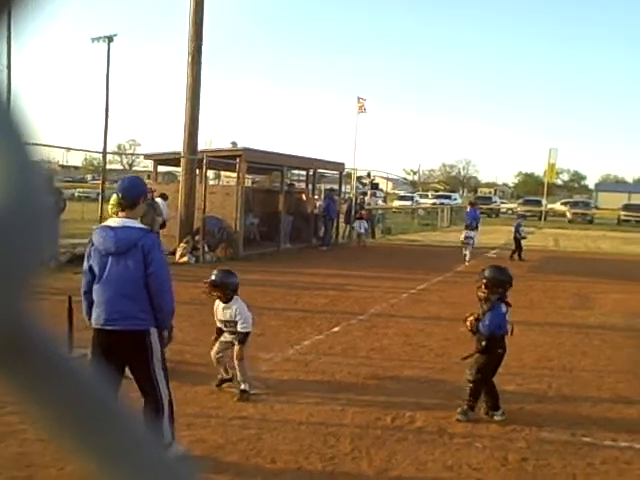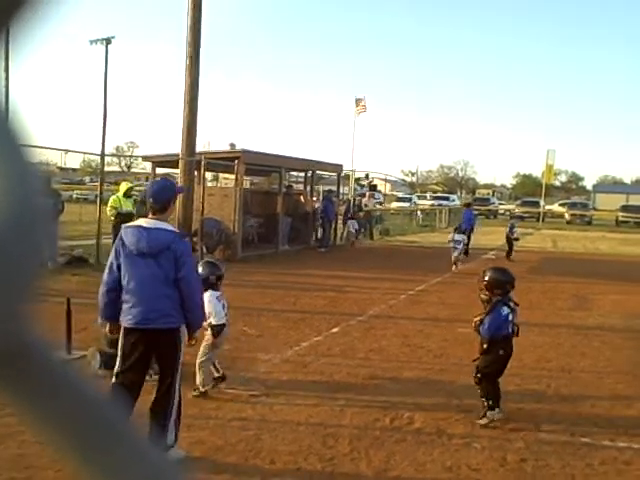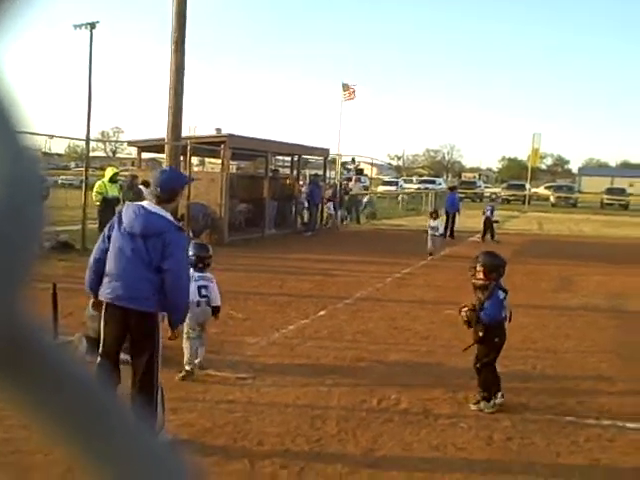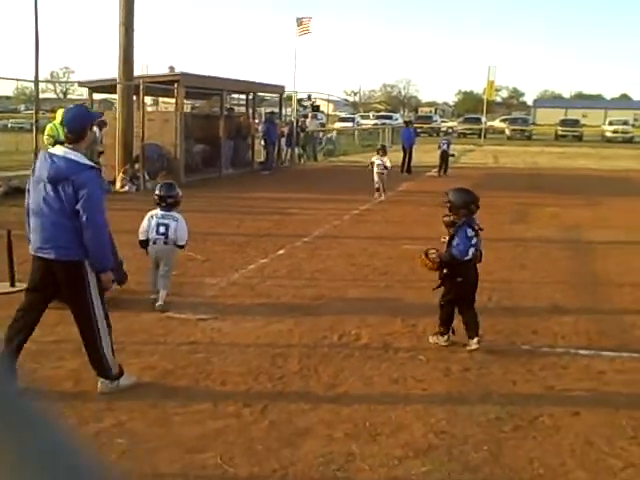
dt=0.4s
person 1, frame 1
left shoulder: (97, 237)
right shoulder: (146, 239)
left elbow: (87, 285)
right elbow: (160, 286)
left wrist: (93, 317)
right wrist: (165, 323)
left hip: (103, 326)
right hip: (140, 326)
right knee: (155, 389)
right ankle: (162, 446)
person 1, frame 2
left shoulder: (125, 236)
right shoulder: (176, 242)
left elbow: (110, 283)
right elbow: (190, 288)
left wrist: (110, 317)
right wrist: (194, 324)
left hip: (132, 324)
right hip: (168, 325)
left knee: (123, 384)
right knee: (168, 388)
right ankle: (161, 447)
person 1, frame 3
left shoulder: (123, 215)
right shoulder: (172, 233)
left elbow: (98, 256)
right elbow: (175, 280)
left wrist: (95, 291)
right wrist: (177, 319)
left hip: (112, 300)
right hip: (145, 307)
left knee: (107, 362)
right knee: (146, 371)
person 1, frame 4
left shoulder: (42, 161)
right shoulder: (85, 173)
left elbow: (31, 207)
right elbow: (93, 224)
right wrist: (105, 266)
left hip: (40, 253)
right hip: (73, 257)
left knee: (29, 310)
right knee: (92, 317)
right ankle: (110, 375)
person 2, frame 1
left shoulder: (495, 306)
right shoulder: (493, 302)
left elbow: (486, 328)
left wrist: (473, 325)
right wrist: (475, 321)
left hip: (491, 348)
right hip: (492, 347)
left knee: (475, 376)
right knee: (485, 378)
left ankle: (468, 409)
right ankle: (495, 409)
person 2, frame 2
left shoulder: (497, 308)
right shoulder: (505, 302)
left elbow: (487, 332)
left wrist: (477, 326)
right wrist: (483, 321)
left hip: (496, 349)
right hip: (504, 346)
left knee: (481, 376)
right knee: (491, 378)
left ankle: (491, 410)
right ankle: (494, 408)
person 2, frame 3
left shoulder: (493, 293)
right shoulder: (487, 289)
left elbow: (487, 317)
left wrist: (470, 315)
right wrist: (472, 311)
left hip: (491, 335)
right hip: (492, 333)
left knee: (482, 365)
right knee: (488, 365)
left ankle: (487, 401)
right ankle: (496, 394)
person 2, frame 4
left shoulder: (461, 230)
right shoulder: (471, 226)
left elbow: (458, 252)
left wrist: (441, 256)
right wrist: (448, 247)
left hip: (458, 273)
right hip: (471, 272)
left knee: (447, 303)
right knee: (467, 305)
left ankle: (443, 335)
right ankle: (474, 337)
person 3, frame 1
left shoulder: (238, 306)
right shoulder: (218, 303)
left elbow: (245, 328)
left wrist: (240, 346)
right wrist: (217, 335)
left hip: (240, 335)
right hip: (227, 334)
left knee: (238, 359)
right knee: (216, 354)
left ankle: (245, 387)
right ankle: (226, 375)
person 3, frame 2
left shoulder: (209, 297)
right shoulder: (217, 294)
left elbow: (218, 320)
left wrist: (215, 337)
left hip: (215, 332)
right hip: (215, 331)
left knee: (203, 359)
right knee: (208, 356)
left ankle: (202, 388)
right ankle: (219, 375)
person 3, frame 3
right shoulder: (210, 278)
right elbow: (215, 299)
right wrist: (216, 312)
left hip: (192, 310)
right hip: (206, 310)
left knee: (189, 339)
right knee: (200, 336)
left ankle: (188, 368)
right ankle: (199, 361)
person 3, frame 4
left shoulder: (151, 215)
right shoulder: (178, 218)
left elbow: (142, 234)
right elbow: (181, 239)
left wrist: (145, 246)
right wrist: (181, 245)
left hip: (153, 247)
right hip: (168, 249)
left knee: (155, 272)
right knee: (164, 275)
left ankle: (155, 296)
right ankle: (160, 302)
